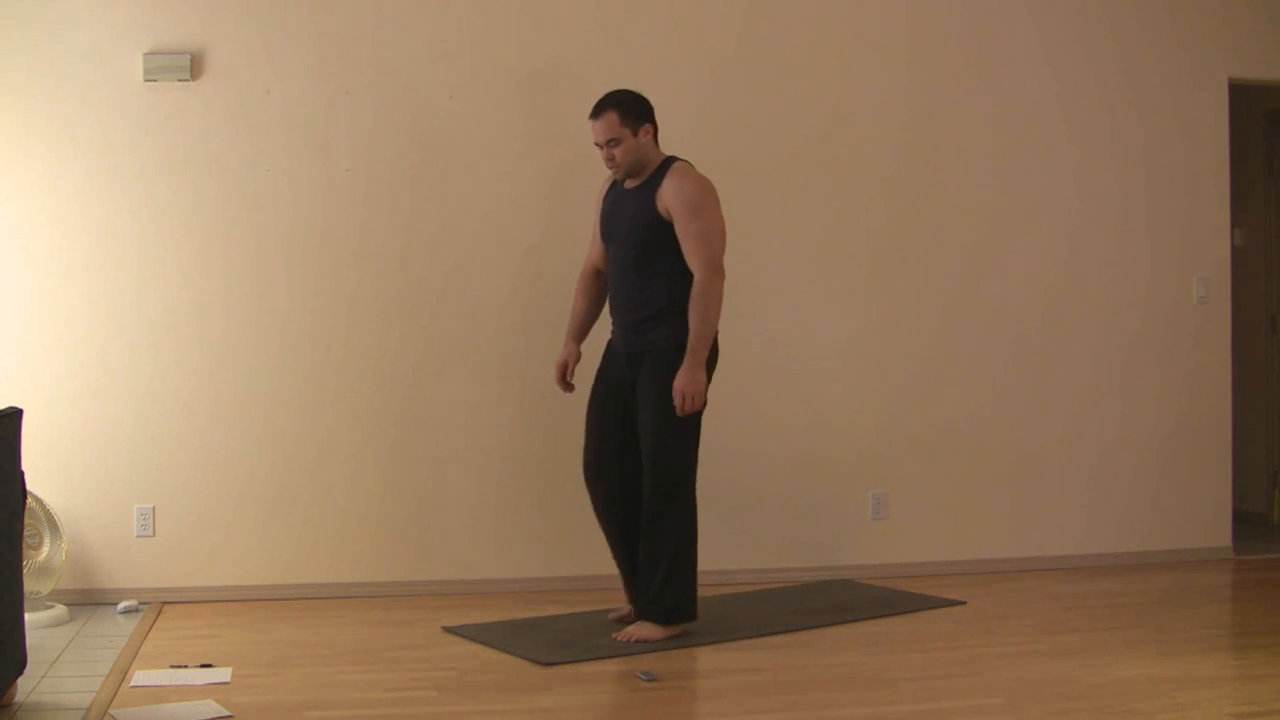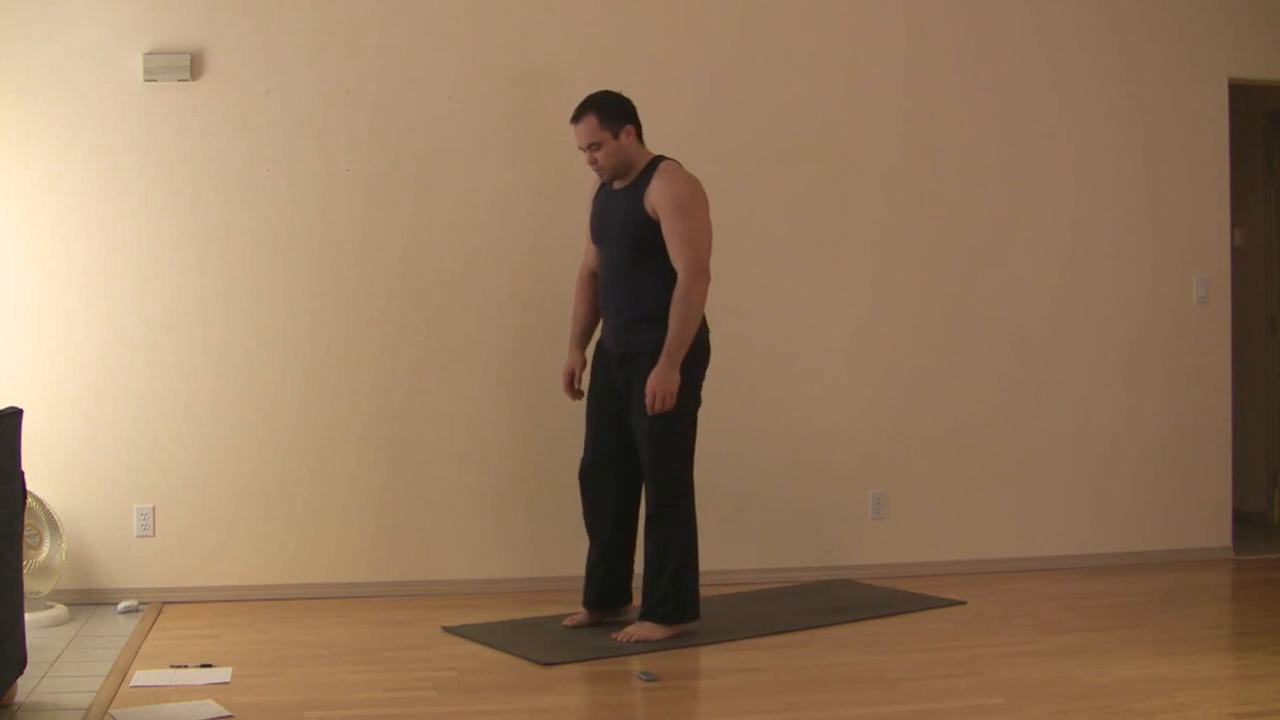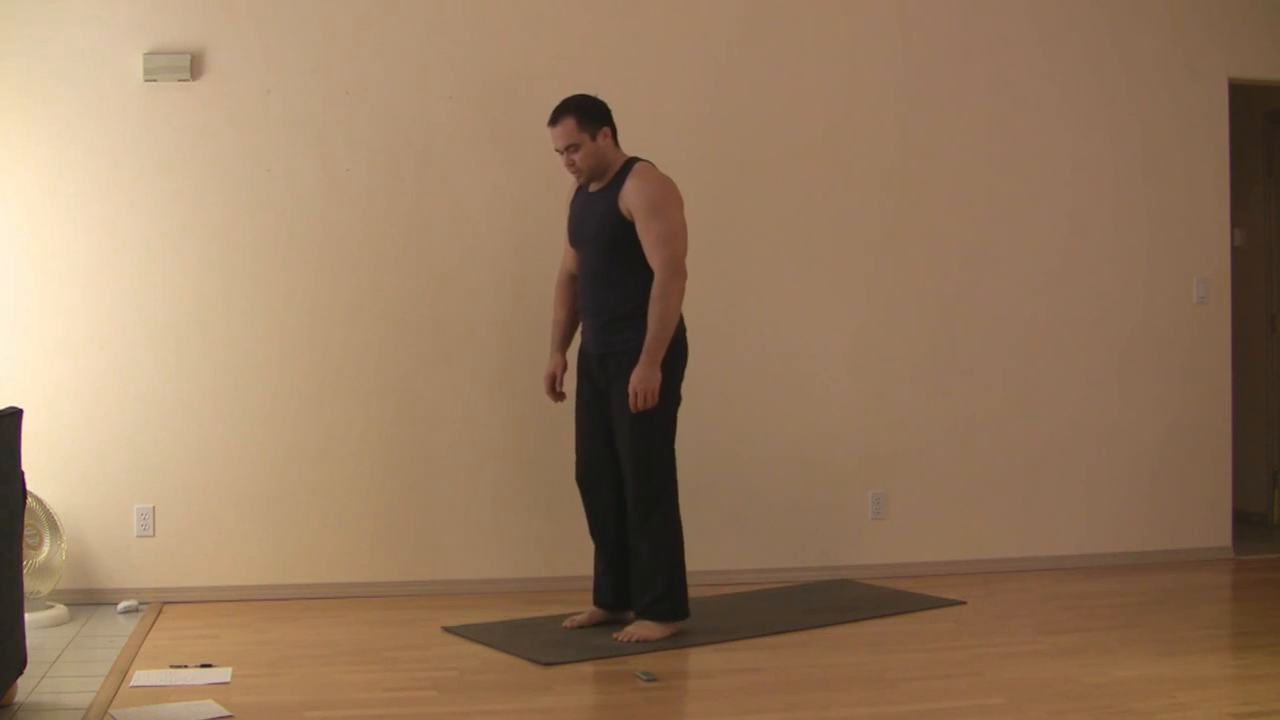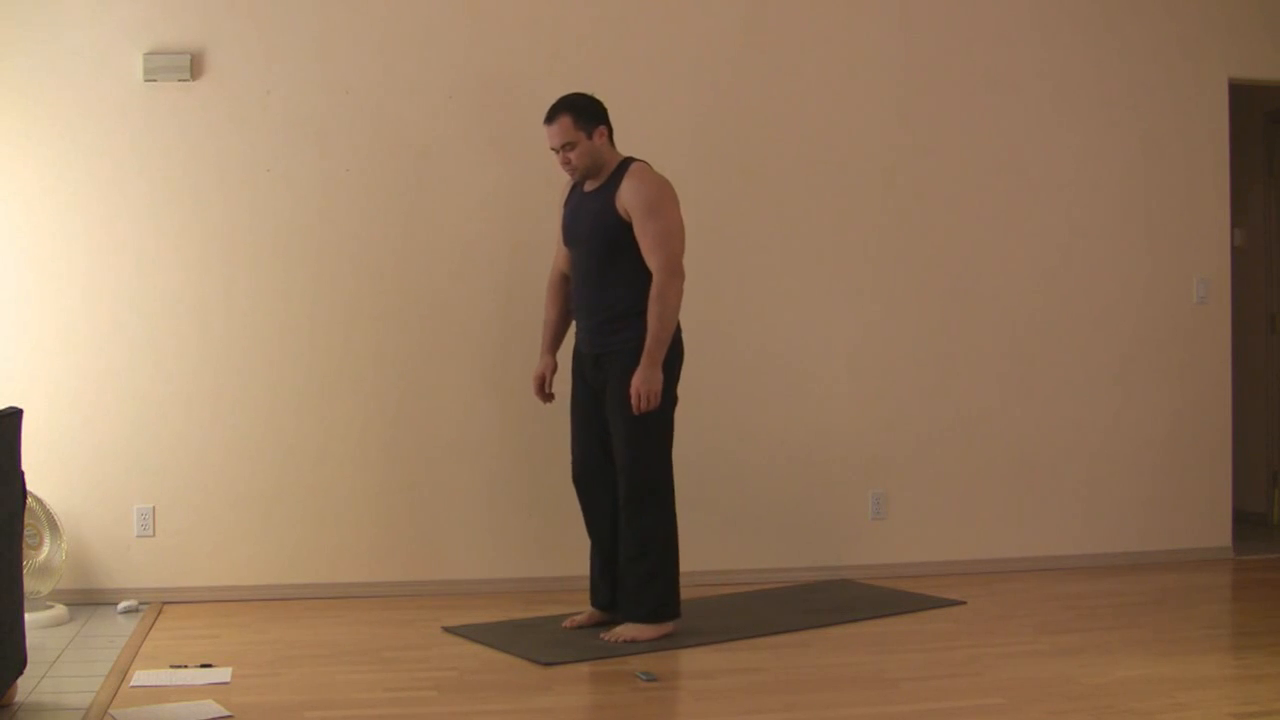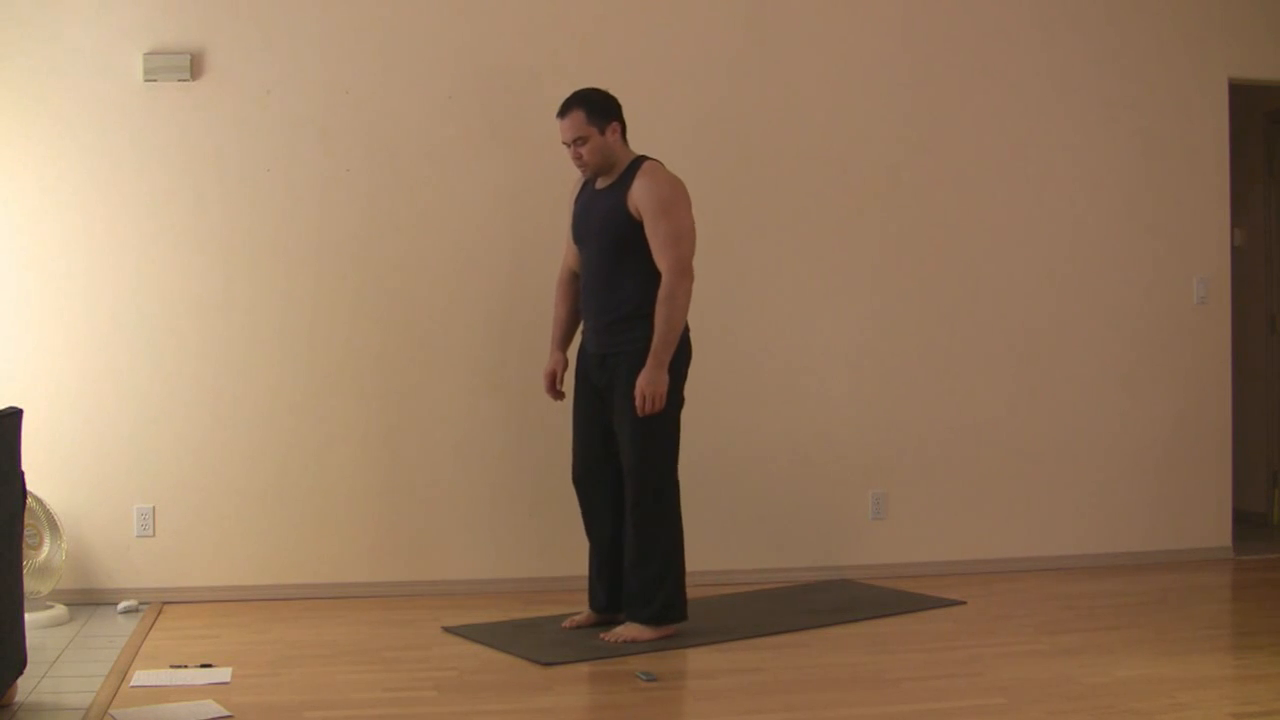
dt=0.4s
person 1, frame 1
left shoulder: (684, 187)
right shoulder: (611, 191)
left elbow: (709, 275)
right elbow: (596, 270)
left wrist: (695, 363)
right wrist: (572, 340)
left hip: (671, 354)
right hip: (624, 351)
left knee: (664, 481)
right knee: (604, 469)
left ankle: (667, 610)
right ankle: (645, 590)
person 1, frame 2
left shoulder: (672, 186)
right shoulder: (603, 192)
left elbow: (693, 276)
left wrist: (670, 365)
right wrist: (577, 348)
left hip: (664, 358)
right hip: (613, 354)
left knee: (665, 484)
right knee: (601, 476)
left ankle: (669, 610)
right ankle: (607, 596)
person 1, frame 3
left shoulder: (645, 186)
right shoulder: (581, 193)
left elbow: (669, 274)
right elbow: (570, 276)
left wrist: (651, 362)
right wrist: (558, 350)
left hip: (643, 356)
right hip: (596, 354)
left knee: (646, 479)
right knee: (596, 477)
left ankle: (662, 608)
right ankle: (614, 597)
person 1, frame 4
left shoulder: (642, 186)
right shoulder: (574, 193)
left elbow: (668, 276)
right elbow: (562, 276)
left wrist: (652, 364)
right wrist: (548, 351)
left hip: (638, 357)
right hip: (591, 355)
left knee: (641, 481)
right knee: (593, 479)
left ankle: (653, 610)
right ankle: (611, 599)
person 1, frame 5
left shoulder: (654, 186)
right shoulder: (585, 189)
left elbow: (677, 277)
right elbow: (572, 273)
left wrist: (658, 366)
right wrist: (558, 348)
left hip: (644, 358)
right hip: (595, 356)
left knee: (646, 484)
right knee: (593, 478)
left ankle: (656, 611)
right ankle: (609, 599)
